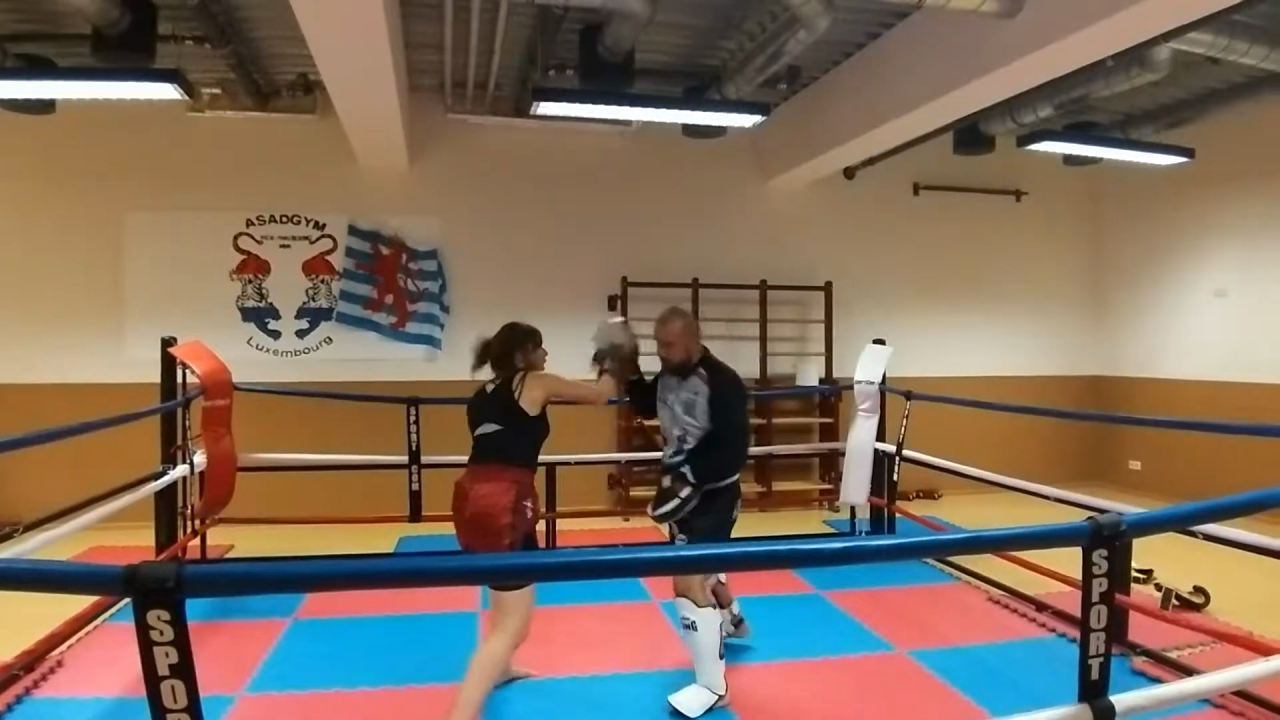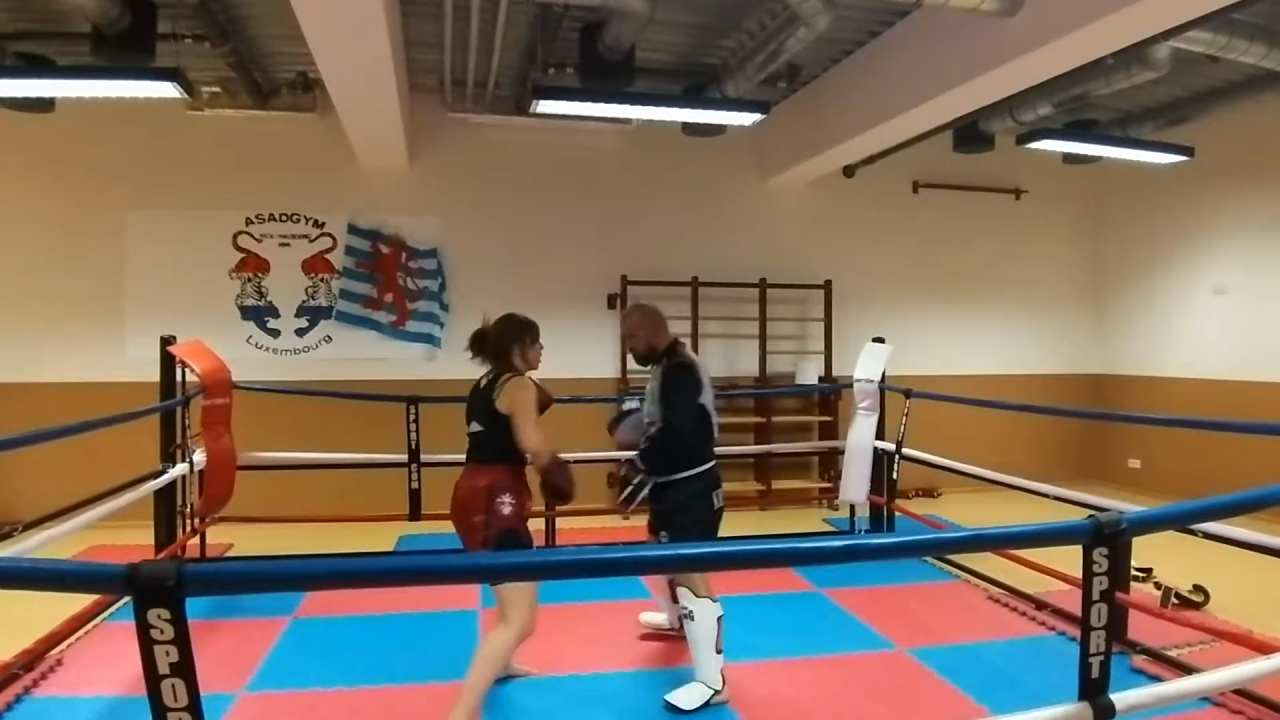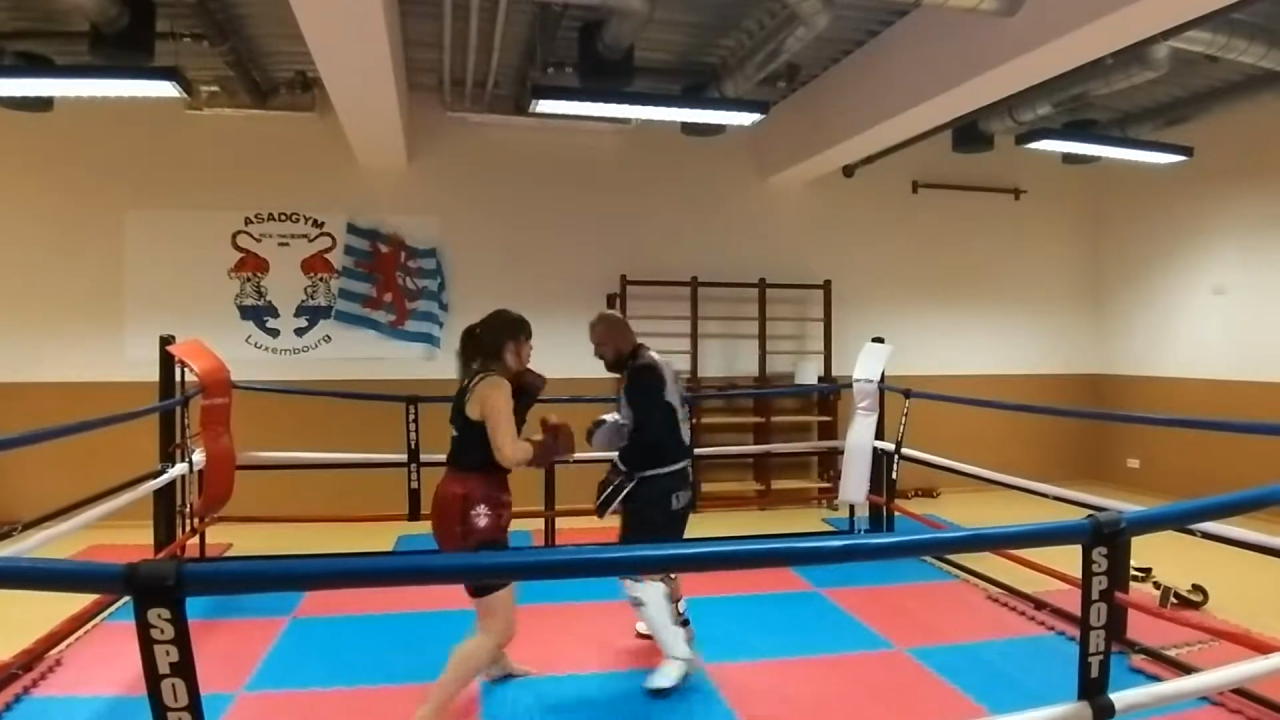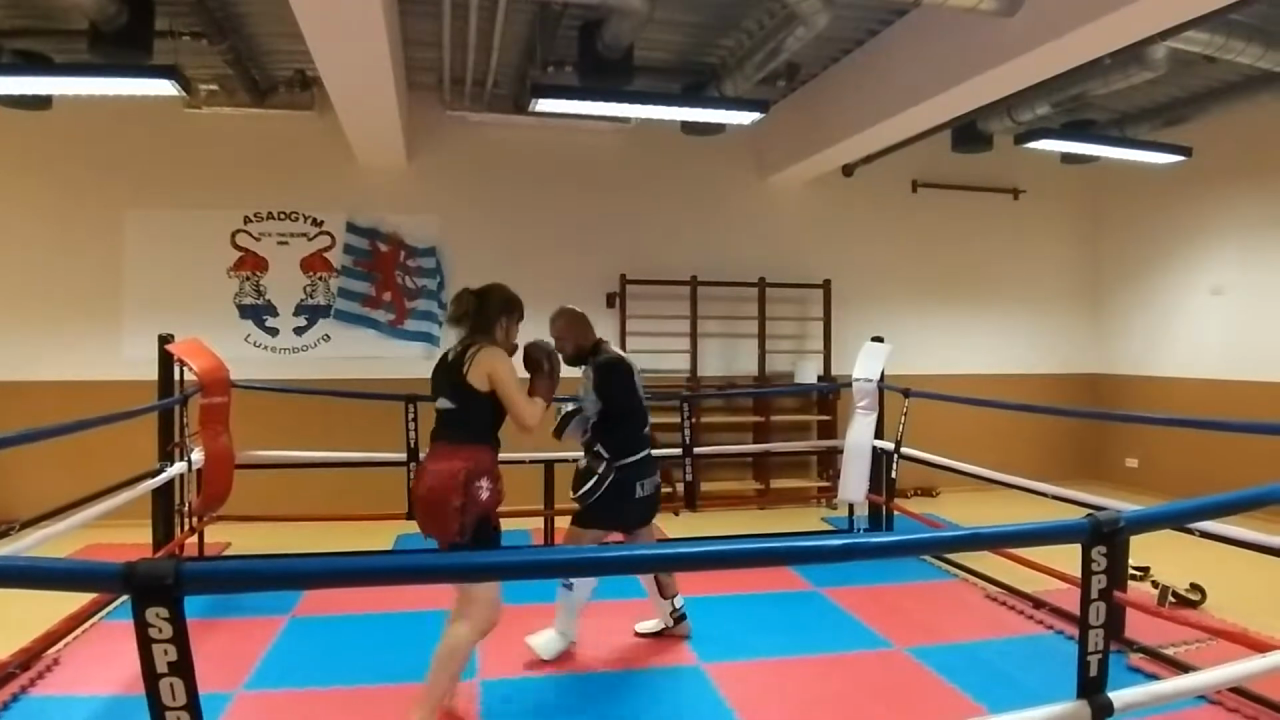
dt=0.2s
person 1, frame 1
left shoulder: (481, 396)
right shoulder: (535, 383)
right elbow: (599, 393)
right wrist: (614, 374)
left hip: (474, 497)
right hip: (506, 503)
left knee: (513, 594)
right knee: (511, 626)
left ankle: (499, 668)
person 1, frame 2
left shoulder: (483, 386)
right shoulder: (519, 385)
right elbow: (531, 444)
left wrist: (531, 409)
right wrist: (554, 468)
left hip: (473, 493)
right hip: (495, 499)
left knee: (514, 590)
right knee: (519, 620)
left ankle: (500, 664)
person 1, frame 3
left shoulder: (475, 382)
right shoulder: (496, 386)
right elbow: (508, 454)
left wrist: (523, 395)
right wrist: (547, 446)
left hip: (462, 500)
right hip: (475, 506)
left knee: (498, 594)
right knee: (496, 629)
left ankle: (497, 664)
person 1, frame 4
left shoulder: (450, 358)
right shoulder: (492, 357)
right elbow: (529, 419)
right wrist: (544, 379)
left hip: (437, 477)
right hip: (466, 482)
left knee: (470, 599)
right knee: (480, 613)
person 2, frame 1
left shoulder: (722, 382)
right shoulder: (669, 374)
left elbow: (733, 446)
right elbow: (647, 405)
left wrist: (686, 476)
right wrist: (625, 375)
left hip: (712, 494)
right hip: (689, 490)
left knee: (688, 582)
left ankle: (712, 685)
right ankle: (732, 620)
person 2, frame 2
left shoulder: (678, 371)
right shoulder: (668, 365)
left elbow: (680, 433)
left wrist: (641, 463)
right wrist: (638, 423)
left hip: (689, 485)
right hip: (674, 481)
left knee: (688, 573)
left ankle: (710, 680)
right ankle: (676, 618)
person 2, frame 3
left shoulder: (642, 372)
right shoulder: (648, 367)
left elbow: (651, 432)
left wrist: (621, 468)
right wrist: (615, 427)
left hip: (660, 482)
right hip: (661, 478)
left ankle: (677, 653)
right ankle: (676, 621)
person 2, frame 4
left shoulder: (609, 367)
right shoulder: (603, 363)
left elbow: (631, 420)
left wrist: (600, 455)
right wrist: (579, 420)
left hip: (623, 472)
right hip: (633, 469)
left knee: (577, 544)
right knee: (642, 542)
left ankle: (563, 632)
right ankle: (674, 615)
